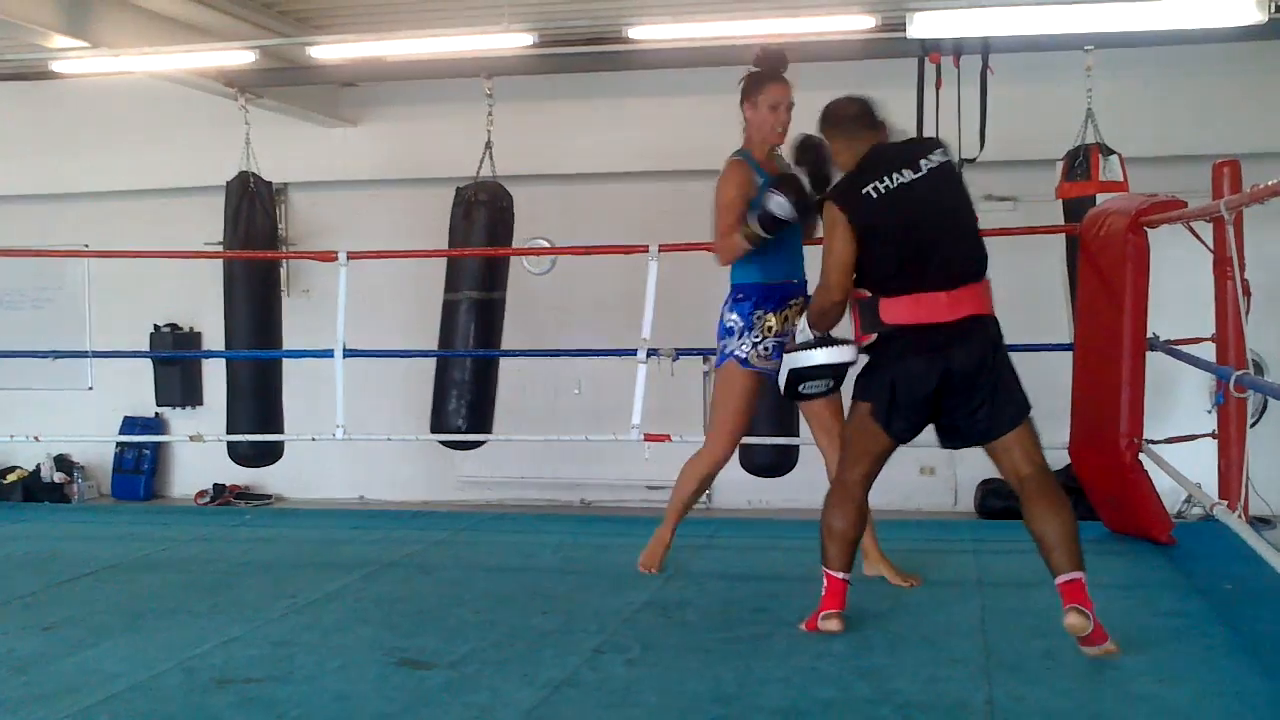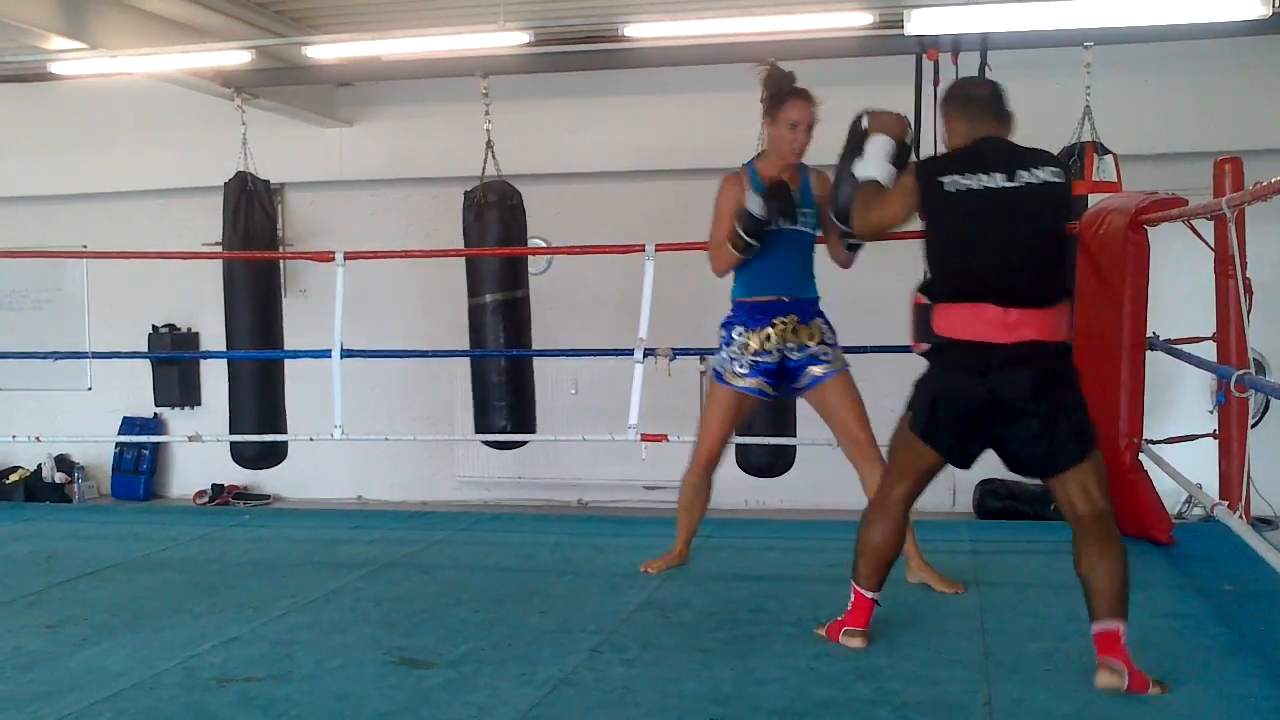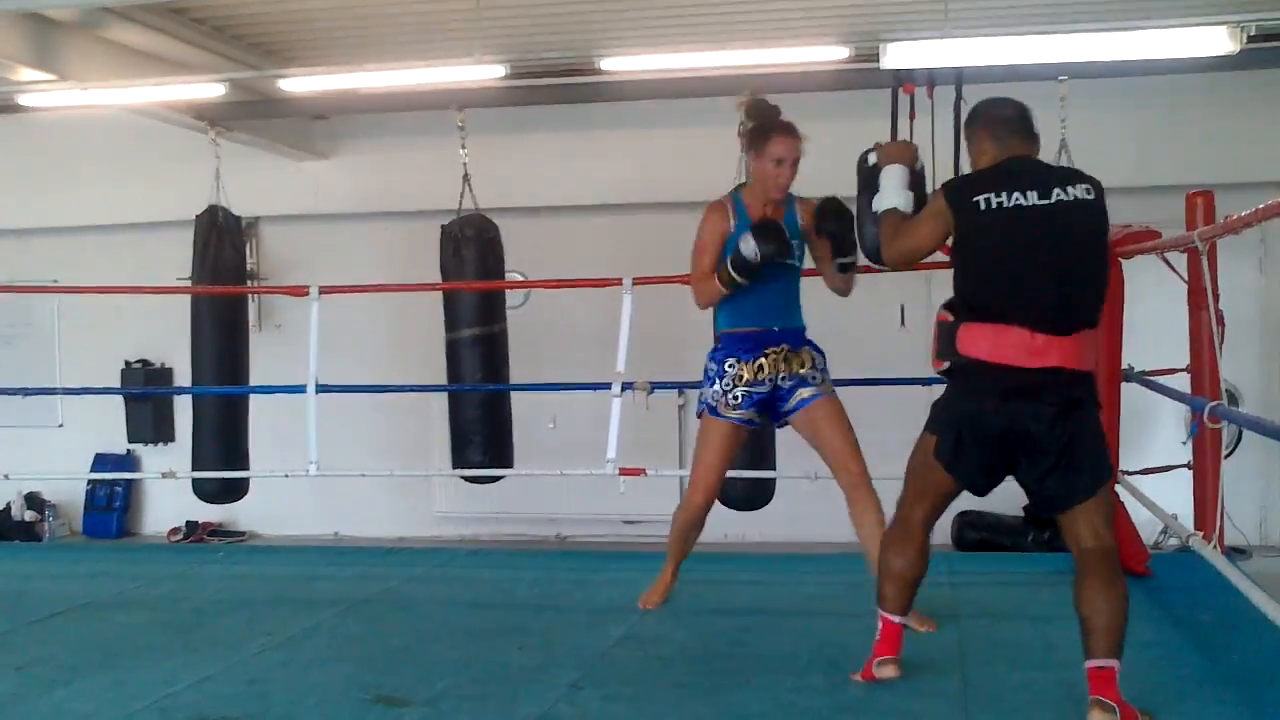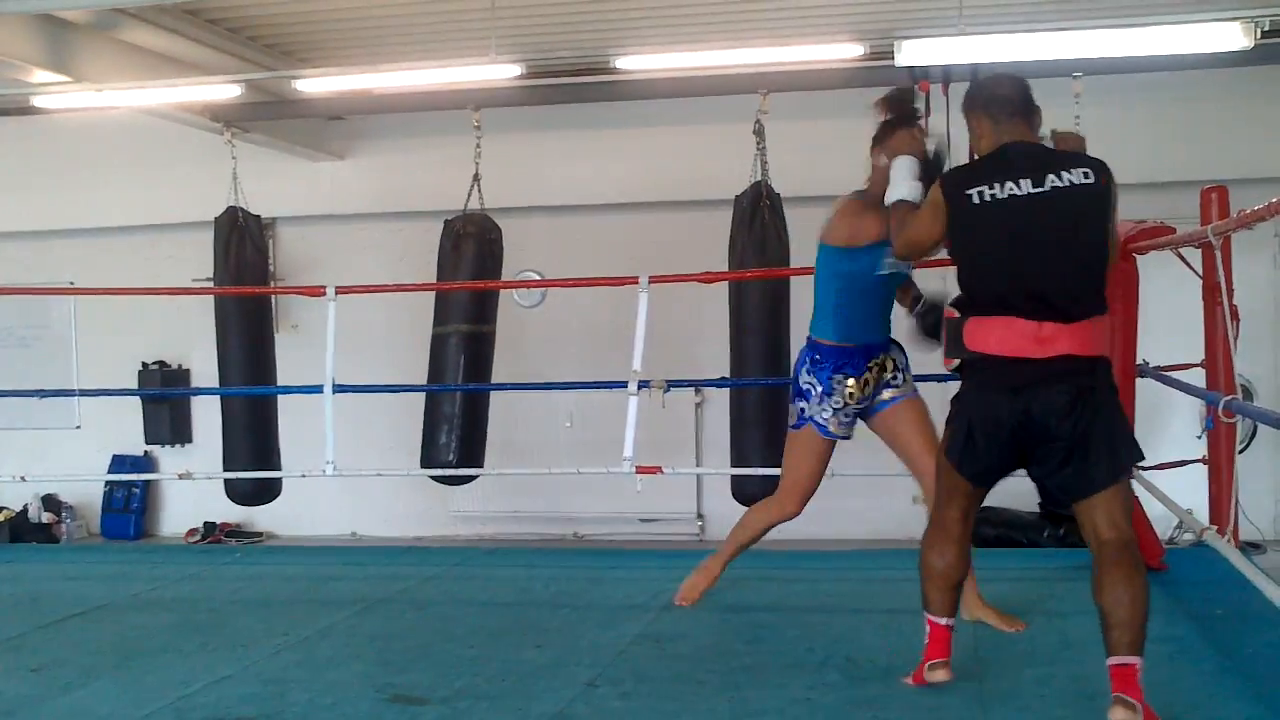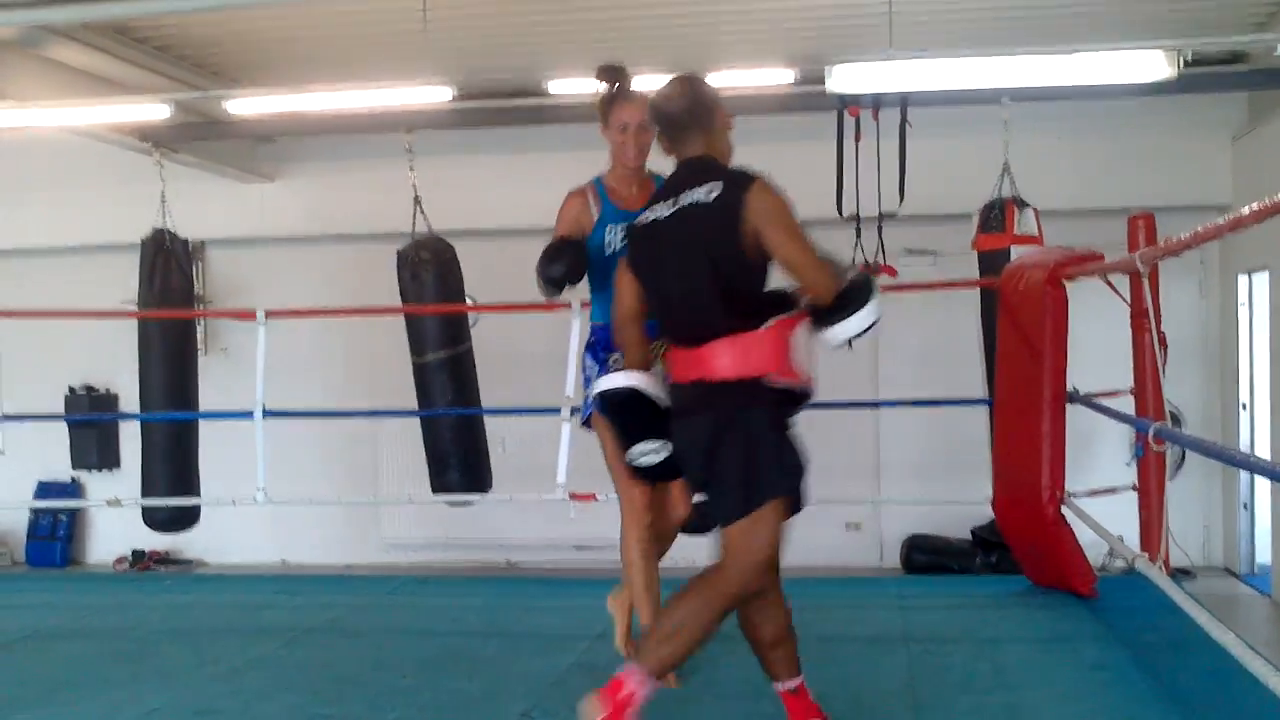
dt=1s
person 1, frame 1
left shoulder: (846, 199)
right shoulder: (937, 157)
left elbow: (831, 296)
left wrist: (810, 329)
left hip: (902, 351)
right hip: (974, 342)
left knee: (851, 479)
right knee: (1030, 476)
left ankle: (830, 606)
right ankle: (1078, 605)
person 1, frame 2
left shoulder: (934, 175)
right shoulder: (1054, 173)
left elbow: (864, 218)
left wrist: (877, 145)
left hip: (959, 365)
right hip: (1039, 367)
left knee: (893, 492)
right knee: (1093, 513)
left ankle: (854, 619)
right ankle: (1112, 656)
person 1, frame 3
left shoulder: (962, 196)
right shoulder: (1088, 191)
left elbow: (895, 249)
left wrist: (893, 175)
left hip: (980, 387)
right hip: (1062, 393)
left knee: (913, 515)
right knee: (1095, 546)
left ankle: (885, 651)
person 1, frame 4
left shoulder: (957, 186)
right shoulder: (1094, 175)
left elbow: (905, 242)
left wrist: (904, 168)
left hip: (992, 381)
right hip: (1076, 380)
left knee: (950, 516)
right knee: (1113, 538)
left ankle: (936, 653)
person 1, frame 5
left shoulder: (644, 222)
right shoulder: (745, 191)
left elbow: (628, 326)
right elbow: (818, 282)
right wrist: (847, 282)
left hip: (694, 403)
right hip: (742, 404)
left knee: (756, 560)
right knee: (747, 568)
person 2, frame 1
left shoulder: (781, 164)
right shoulder: (737, 170)
left elbow: (810, 232)
right elbow: (726, 251)
left wrist: (815, 201)
right wrist: (773, 215)
left hip: (797, 309)
right hip: (752, 311)
left knee: (833, 435)
right knee: (722, 445)
left ankle: (872, 555)
right ankle: (663, 536)
person 2, frame 2
left shoulder: (817, 181)
right shoulder: (739, 182)
left elbow: (843, 259)
right elbow: (719, 263)
right wrist: (754, 216)
left hip: (807, 328)
right hip: (749, 329)
left knee: (864, 446)
right knee: (705, 457)
left ankle: (913, 563)
right ankle: (681, 547)
person 2, frame 3
left shoulder: (803, 212)
right shoulder: (722, 214)
left elbow: (842, 288)
right elbow: (701, 296)
left wrist: (841, 247)
right wrist: (744, 261)
left hip: (796, 361)
right hip: (735, 365)
left knee: (854, 471)
right knee: (701, 494)
right ankle: (667, 576)
person 2, frame 4
left shoulder: (892, 213)
right shoulder: (857, 210)
left wrist: (924, 305)
left hip: (880, 364)
right hip: (829, 369)
left knee: (939, 477)
right knee: (790, 502)
left ankle: (970, 599)
right ankle: (715, 564)
person 2, frame 5
right shoulder: (584, 201)
right elbow: (553, 286)
right wrist: (554, 273)
right hip: (612, 360)
left knee: (675, 508)
right knee: (639, 508)
left ankle: (626, 596)
